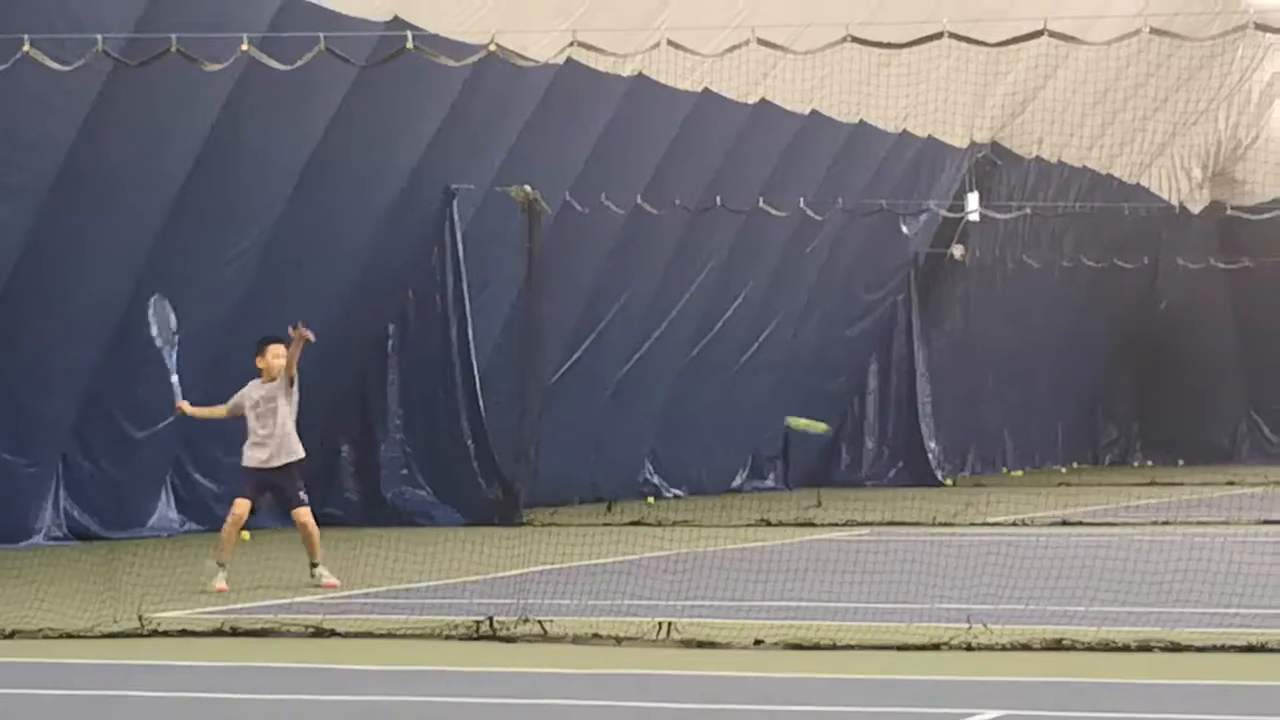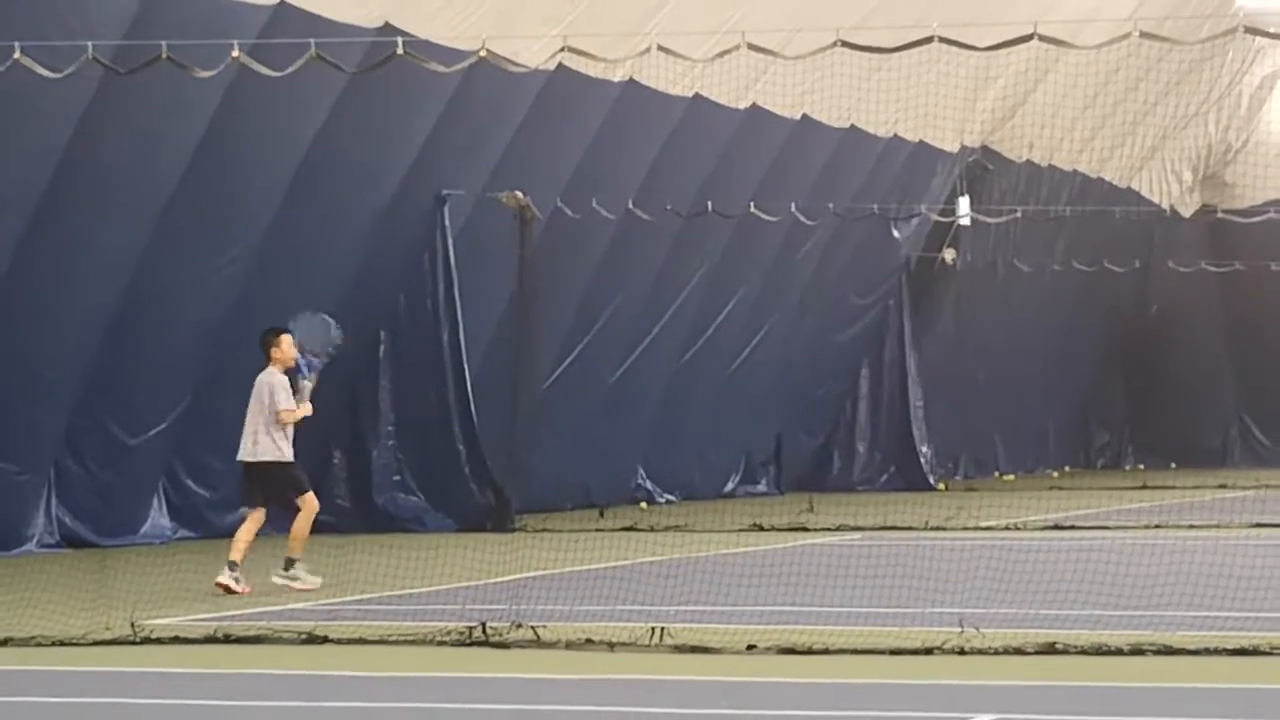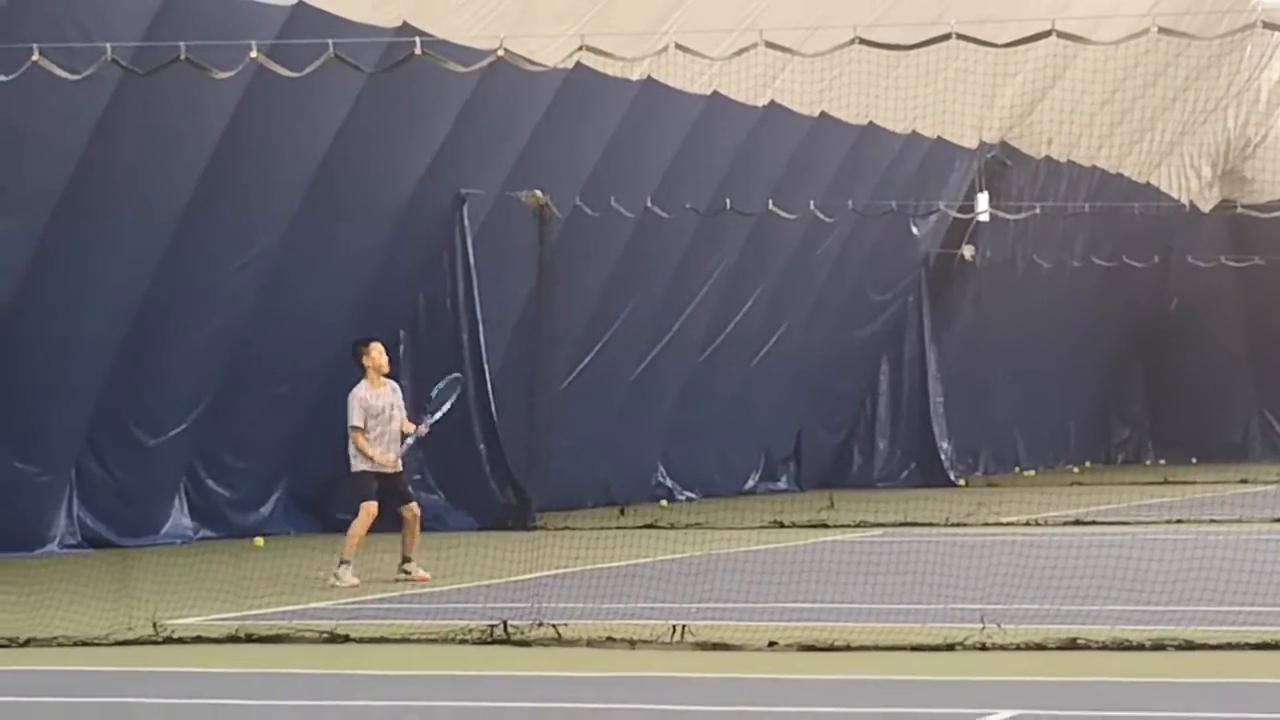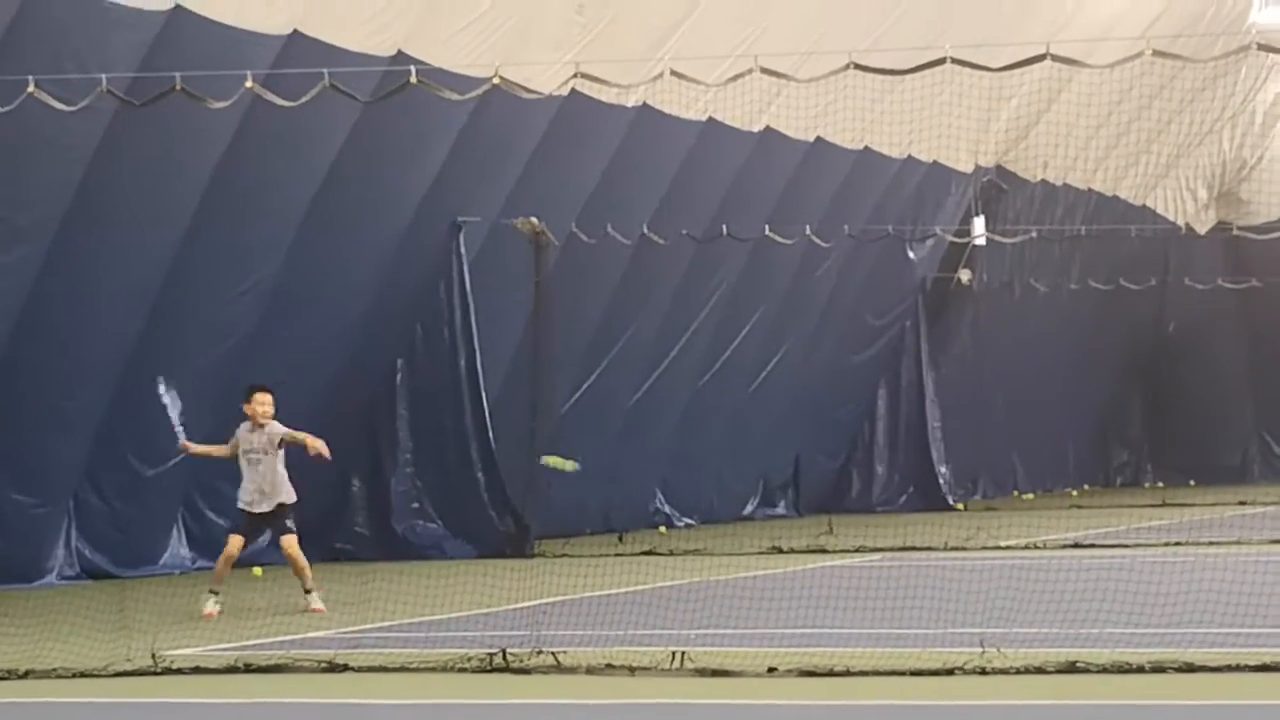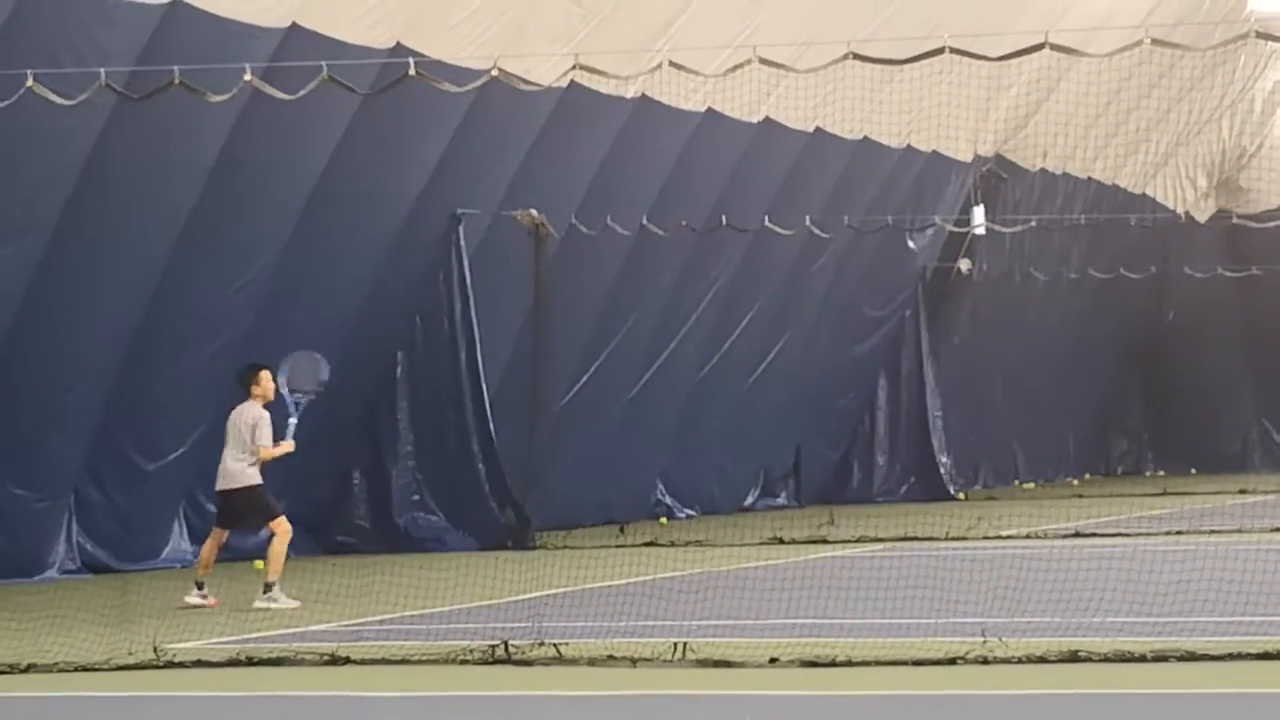
dt=1s
person 1, frame 1
left shoulder: (286, 381)
right shoulder: (249, 390)
left elbow: (292, 362)
right elbow: (228, 410)
left wrist: (298, 342)
right wrist: (192, 410)
left hip: (286, 463)
right hip: (253, 464)
left knee: (304, 520)
right knee: (237, 513)
left ankle: (317, 568)
right ankle: (220, 570)
person 1, frame 2
left shoulder: (264, 379)
right shoulder: (278, 380)
right elbow: (285, 417)
left wrist: (300, 405)
right wrist: (303, 411)
left hip: (253, 458)
right hip: (273, 457)
left knee: (255, 517)
right knee: (309, 505)
left ankle: (232, 572)
right ankle: (291, 567)
person 1, frame 3
left shoulder: (394, 388)
right shoulder: (358, 395)
right elbow: (356, 435)
left wrist: (415, 429)
right wrist: (378, 459)
left hip: (392, 466)
right hip: (365, 466)
left knee: (411, 514)
right knee: (368, 512)
left ankle: (407, 565)
right ankle: (343, 568)
person 1, frame 4
left shoulder: (275, 429)
right shoulder: (242, 430)
left elbow: (297, 436)
right elbow: (228, 451)
left wrist: (314, 442)
right wrist: (195, 448)
left hip: (279, 502)
right hip: (249, 504)
left knee: (291, 550)
right knee: (231, 551)
left ankle: (310, 594)
right ankle: (213, 596)
person 1, frame 5
left shoulder: (238, 413)
right shoulder: (261, 415)
right elbow: (264, 454)
left wrist: (276, 445)
right wrist: (285, 448)
left hip: (226, 483)
right hip: (247, 482)
left knee: (217, 536)
right knee: (283, 529)
left ankle: (198, 590)
right ankle: (270, 592)
